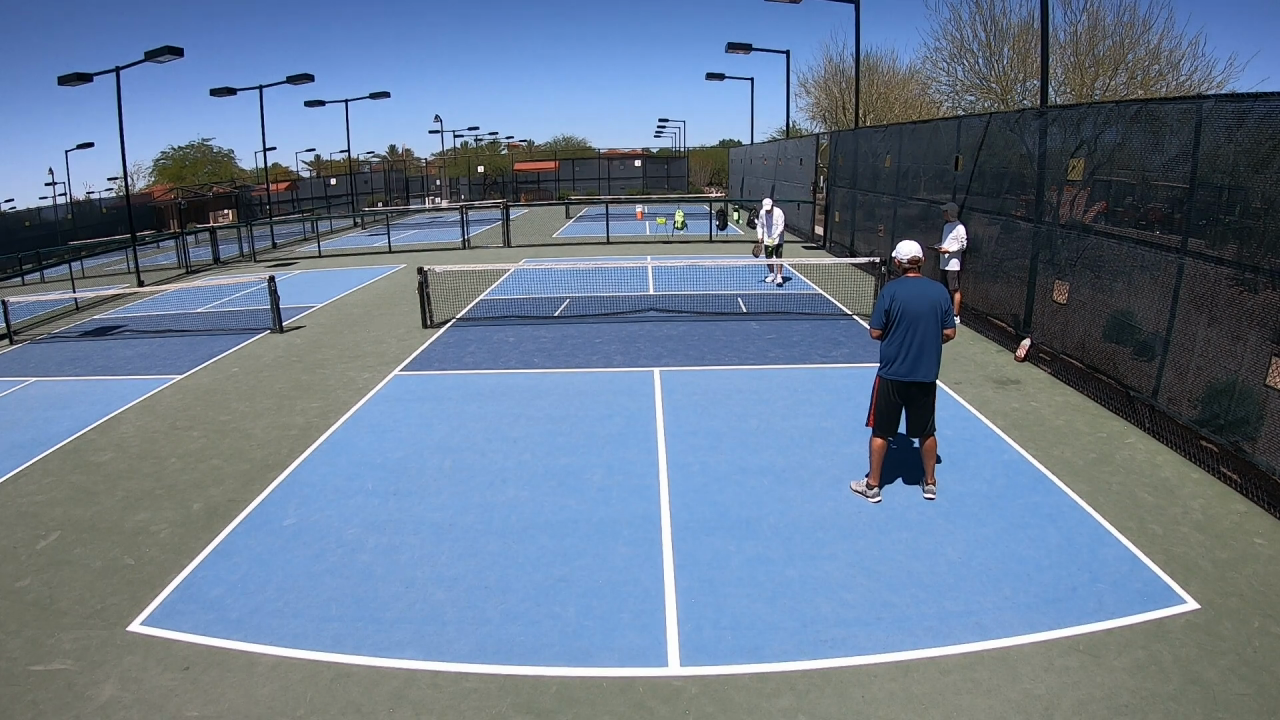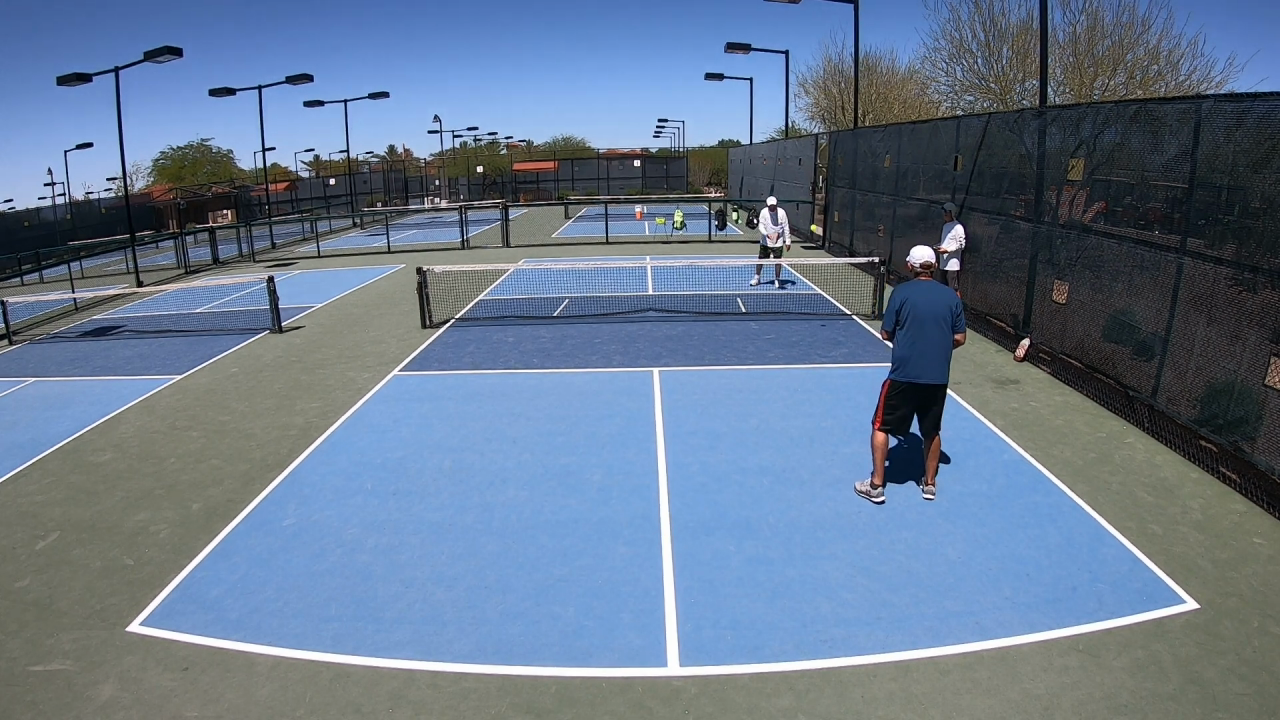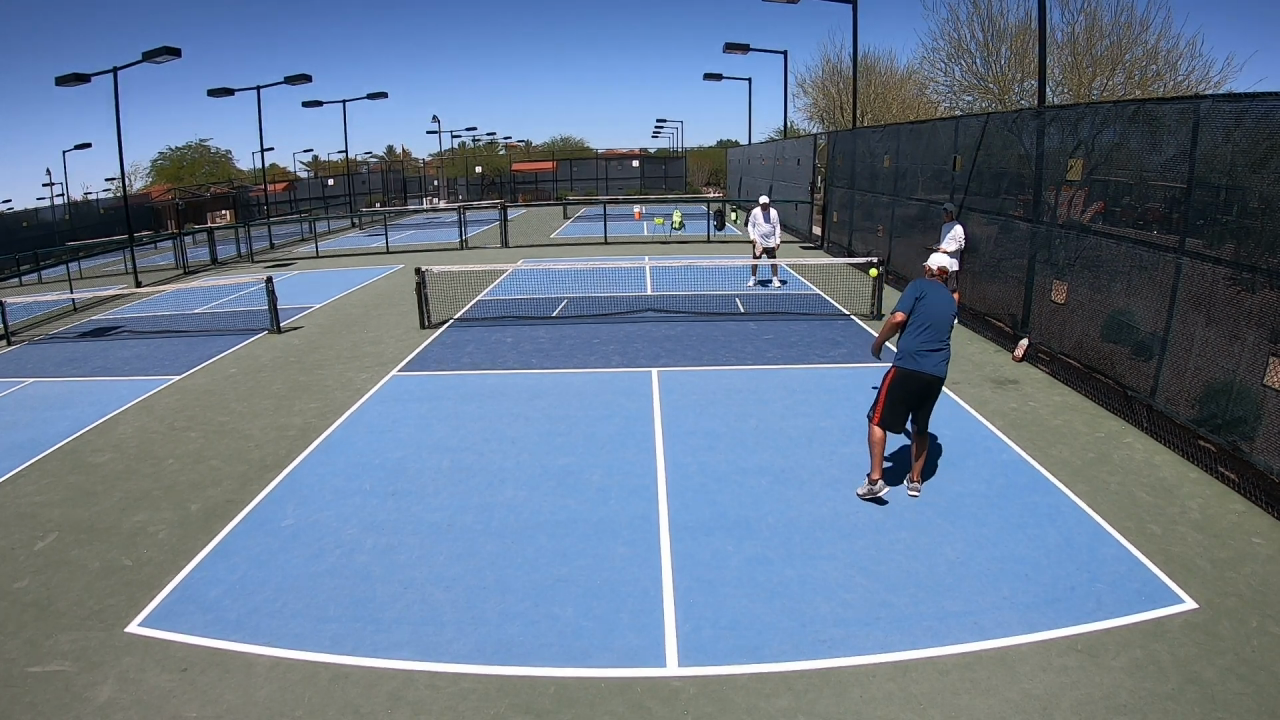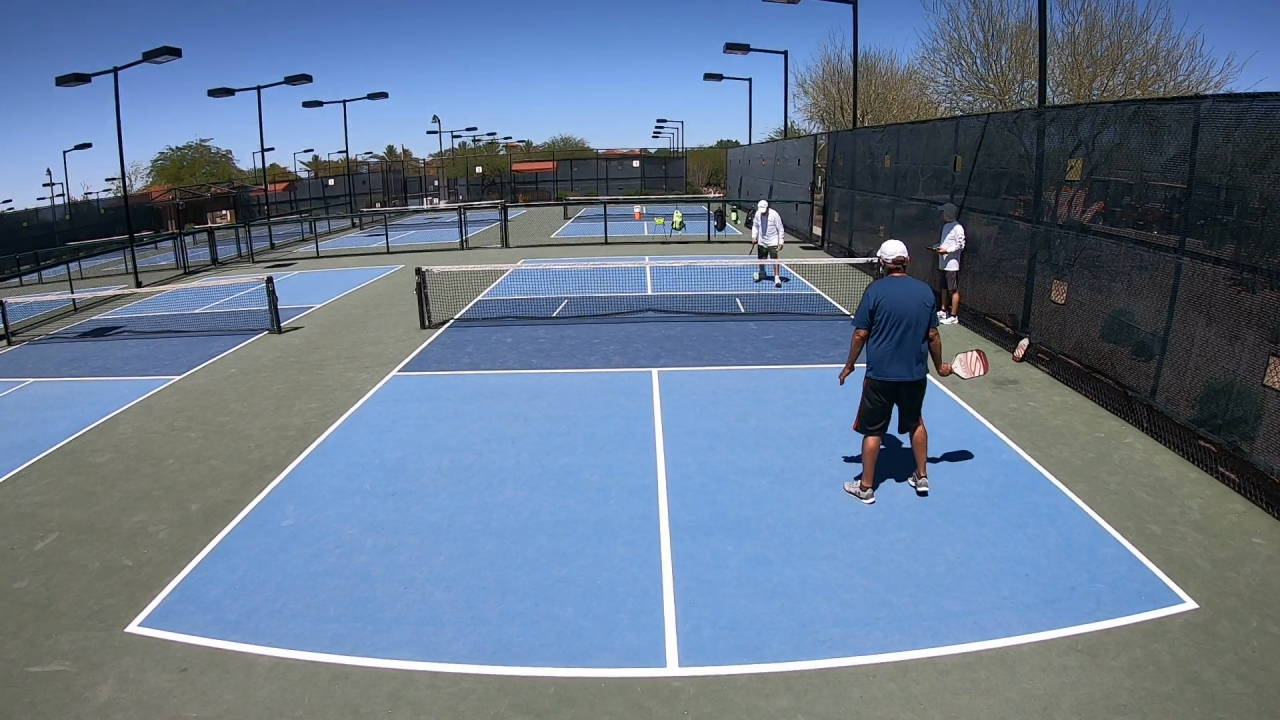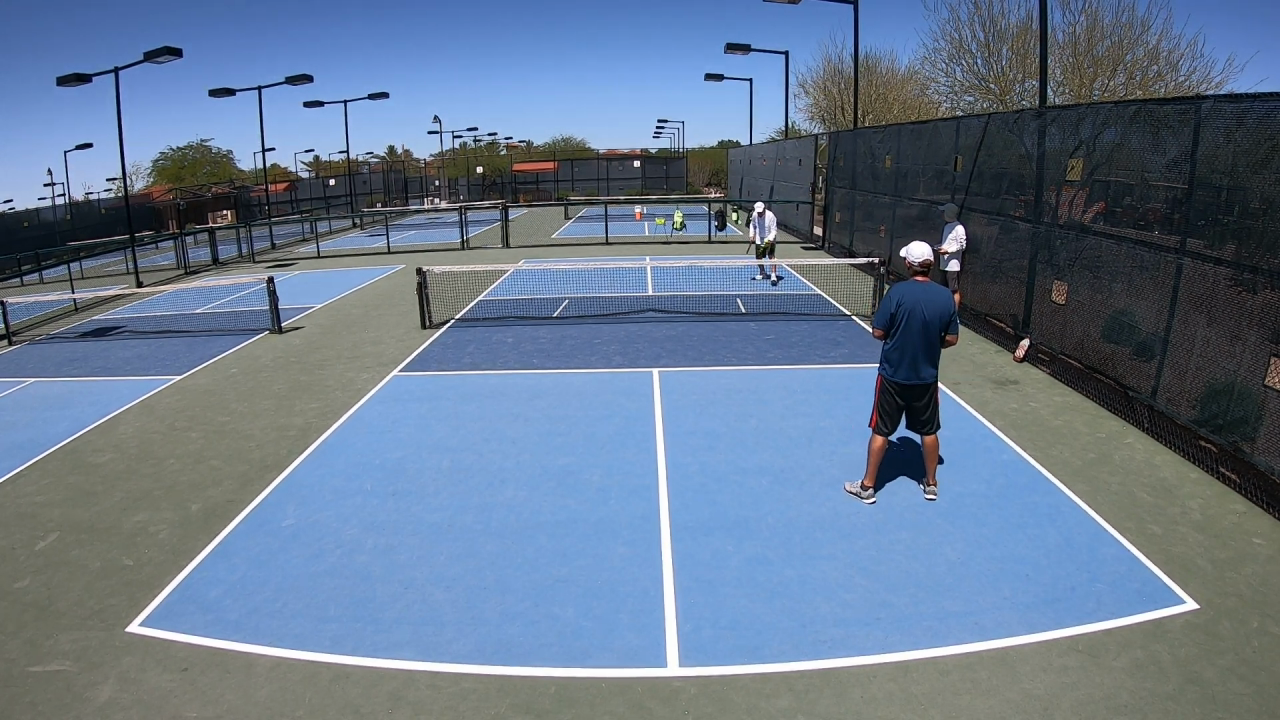
dt=1s
person 1, frame 1
left shoulder: (891, 290)
right shoulder: (940, 292)
left elbow: (875, 333)
right elbow: (949, 333)
left hip: (892, 374)
right hip: (926, 375)
left knee: (881, 431)
right knee: (926, 432)
left ankle: (872, 485)
right ankle: (930, 483)
person 1, frame 2
left shoulder: (902, 292)
right shoulder: (951, 296)
left elbow: (886, 334)
right elbow: (959, 339)
left hip: (903, 375)
right hip: (938, 377)
left knee: (881, 427)
right knee: (931, 431)
left ankle: (876, 485)
right ankle: (929, 483)
person 1, frame 3
left shoulder: (919, 285)
right shoulder: (950, 300)
left elbow: (898, 319)
left wrist: (878, 342)
left hip: (909, 366)
right hip: (937, 372)
left knee: (877, 420)
right knee: (920, 427)
left ankle: (875, 480)
right ankle: (915, 481)
person 1, frame 4
left shoulder: (876, 290)
right shoulder: (924, 291)
left elbow: (861, 334)
right elbow: (933, 335)
left wrist: (849, 365)
right wrist: (939, 364)
left hip: (880, 374)
right hip: (915, 373)
left knee: (872, 430)
right knee: (915, 423)
left ankle: (866, 487)
right ankle: (922, 477)
person 1, frame 5
left shoulder: (898, 292)
right shoulder: (945, 296)
left elbow: (878, 332)
right elbow: (951, 339)
left hip: (893, 375)
right hip: (926, 376)
left knee: (881, 431)
right knee: (928, 430)
left ankle: (867, 486)
right ankle: (930, 484)
